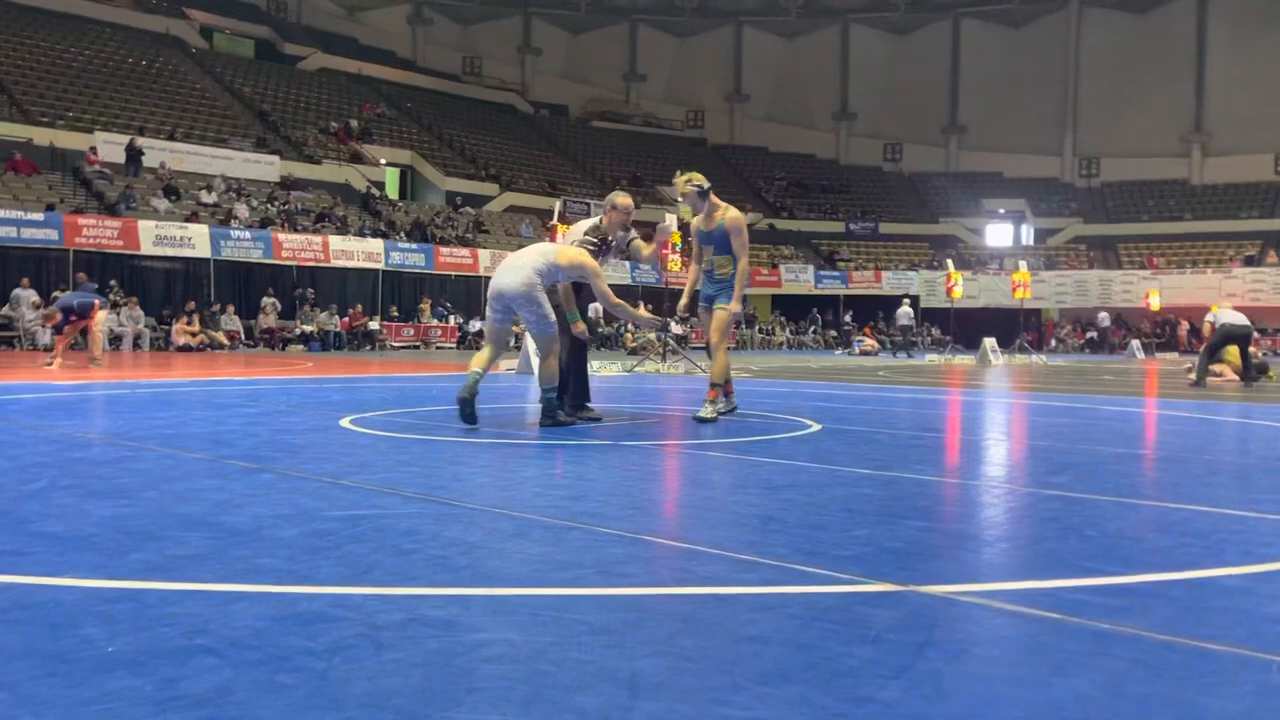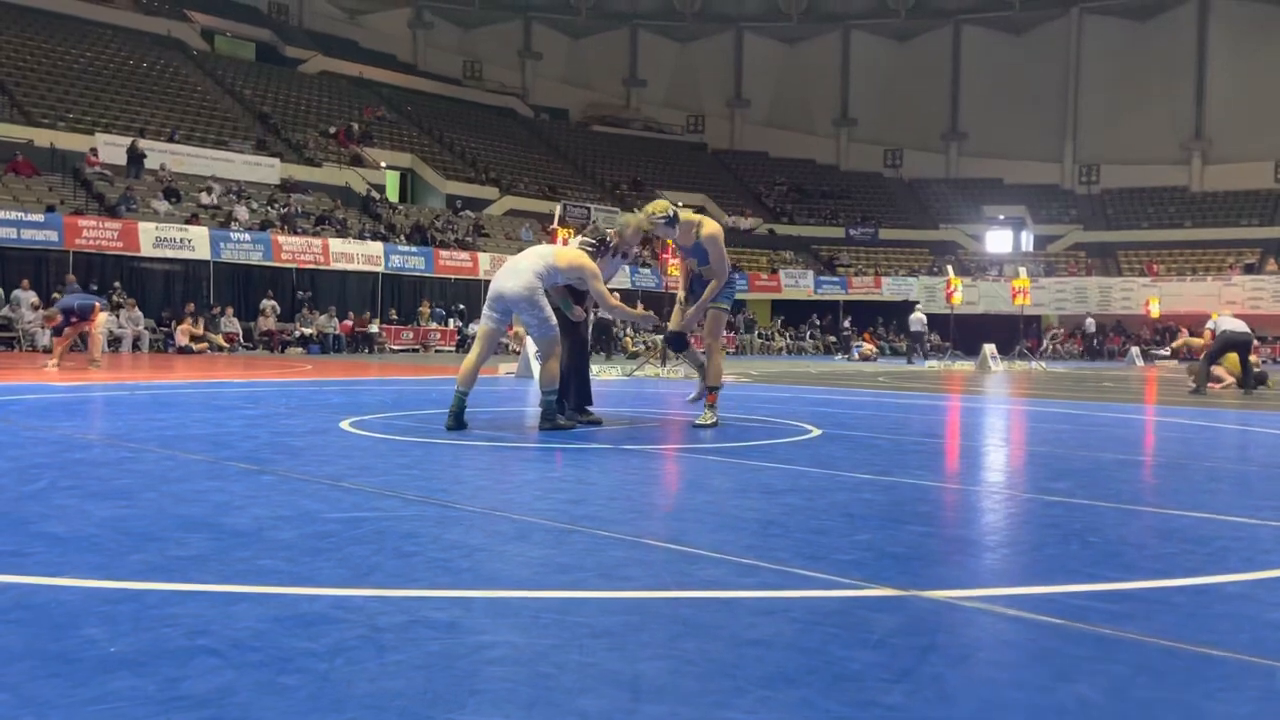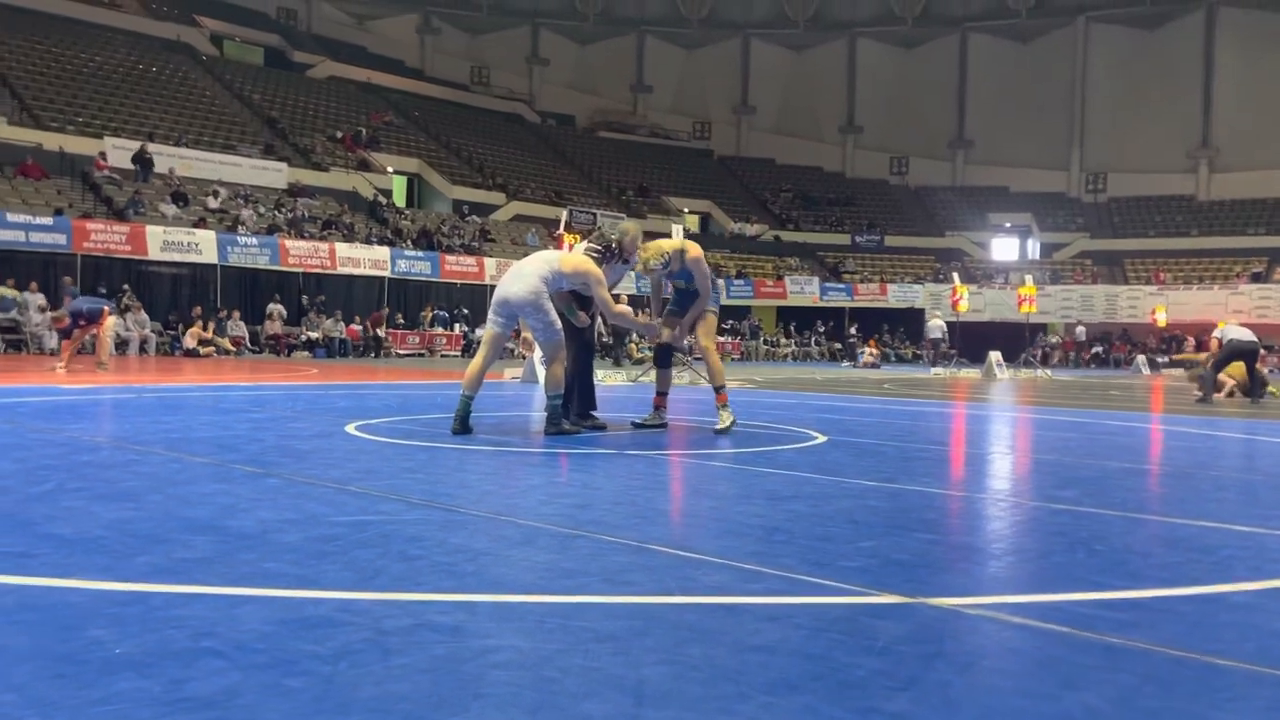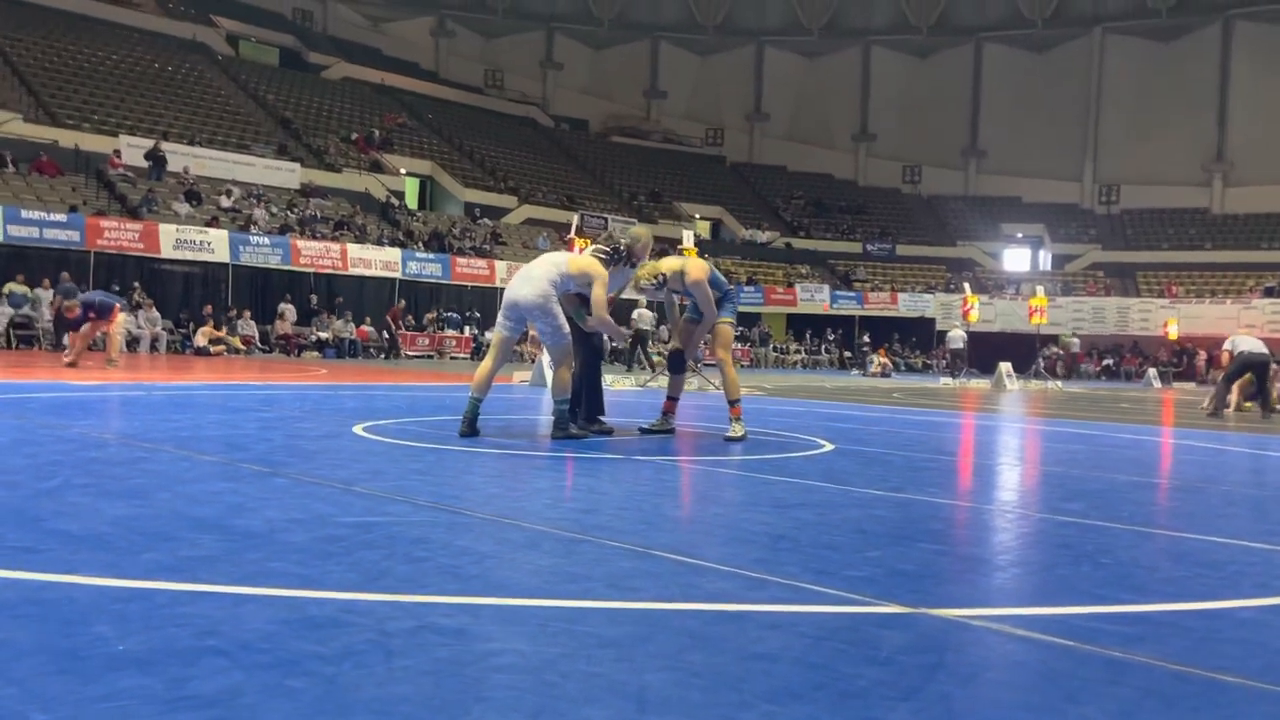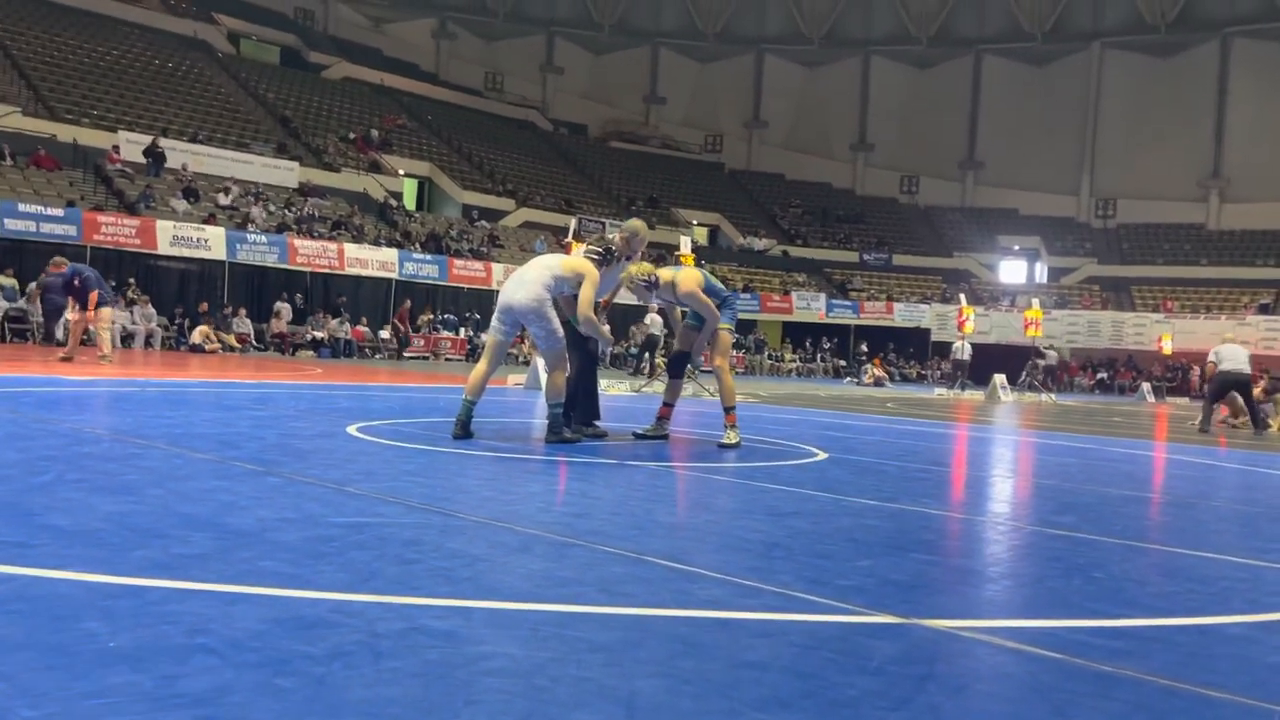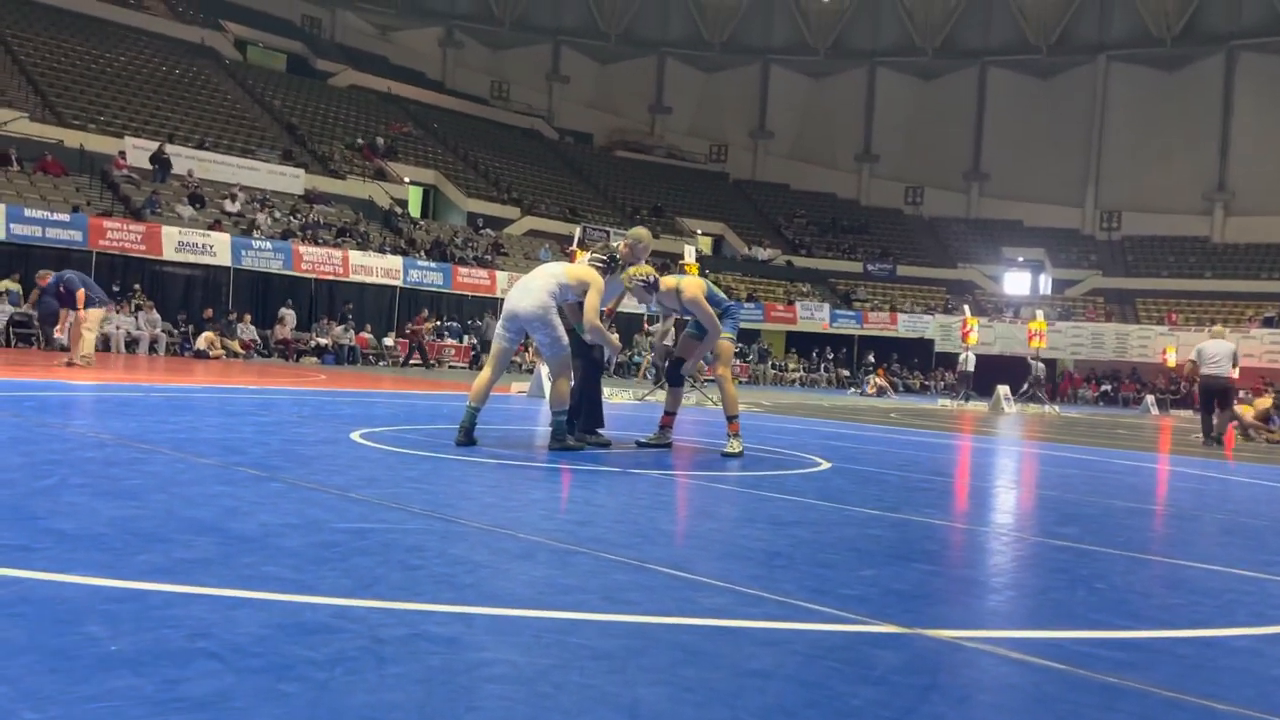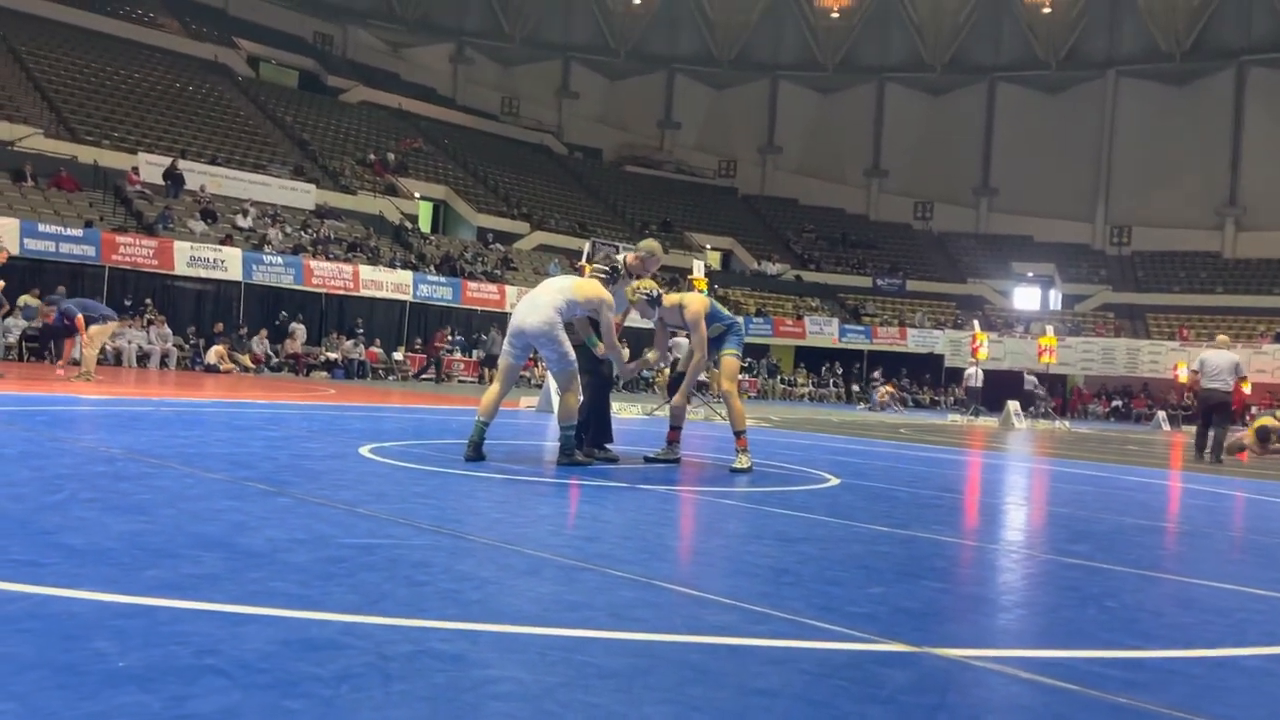
dt=0.5s
person 1, frame 1
left shoulder: (623, 234)
right shoulder: (583, 233)
left elbow: (645, 257)
left wrist: (659, 242)
right wrist: (574, 318)
left hip: (581, 285)
right hip: (558, 285)
left knee: (578, 340)
right knee: (574, 340)
left ankle: (558, 398)
right ankle: (576, 404)
person 1, frame 2
left shoulder: (626, 252)
right shoulder: (587, 244)
left wrist: (588, 300)
right wrist: (569, 307)
left hip: (581, 292)
right hip: (560, 290)
left knee: (577, 346)
right knee: (575, 345)
left ankle: (558, 401)
right ankle: (576, 406)
person 1, frame 3
left shoulder: (631, 257)
right shoulder: (589, 251)
left wrist: (595, 305)
right wrist: (574, 313)
left hip: (587, 298)
right hip: (566, 296)
left knee: (584, 350)
right knee: (580, 350)
left ankle: (563, 406)
right ankle: (580, 411)
person 1, frame 4
left shoulder: (639, 260)
right shoulder: (599, 254)
right wrist: (582, 319)
right hip: (573, 299)
left knee: (594, 354)
right knee: (588, 354)
left ankle: (571, 409)
right ankle: (588, 416)
person 1, frame 5
left shoulder: (632, 256)
left wrist: (603, 309)
right hip: (568, 302)
left knee: (588, 359)
right knee: (583, 358)
left ankle: (566, 413)
right ankle: (583, 420)
person 1, frame 6
left shoulder: (636, 264)
right shoulder: (599, 258)
left wrist: (608, 316)
left knee: (595, 366)
right knee: (588, 365)
left ankle: (570, 421)
right ankle: (586, 427)
person 1, frame 7
left shoulder: (641, 275)
right shoulder: (608, 270)
left wrist: (616, 327)
right wrist: (594, 344)
left hip: (600, 326)
left knee: (604, 381)
right knee: (597, 380)
left ankle: (579, 436)
right ankle: (593, 442)
person 2, frame 1
left shoulder: (732, 218)
right shoulder: (696, 223)
left elbow: (743, 260)
left wrist: (737, 299)
right wrist: (686, 296)
left hip: (728, 287)
right hip: (707, 288)
left knee: (716, 343)
right knee: (713, 347)
left ankle: (712, 404)
right ankle: (728, 399)
person 2, frame 2
left shoulder: (709, 232)
right shoulder: (675, 231)
left elbow: (722, 274)
left wrist: (699, 307)
right wrist: (681, 288)
left hip: (720, 285)
right hip: (695, 283)
left knee: (711, 344)
right knee: (674, 336)
left ankle: (711, 409)
right ankle: (705, 375)
person 2, frame 3
left shoulder: (691, 255)
right shoulder: (650, 257)
left elbow: (705, 293)
right elbow: (656, 288)
left wrist: (683, 325)
right wrist: (655, 319)
left hip: (703, 295)
right hip: (680, 295)
left knee: (705, 346)
right knee: (662, 348)
left ankle: (724, 410)
right ankle: (659, 412)
person 2, frame 4
left shoulder: (692, 277)
right shoulder: (657, 272)
left elbow: (710, 313)
right elbow: (670, 303)
left wrist: (693, 344)
right wrist: (678, 336)
left hip: (722, 300)
right hip: (698, 301)
left knee: (721, 357)
right knee: (676, 355)
left ankle: (737, 422)
right ankle: (667, 418)
person 2, frame 5
left shoulder: (684, 288)
right shoulder: (656, 285)
left elbow: (714, 316)
right elbow: (672, 308)
left wrist: (700, 345)
right wrist: (680, 338)
left hip: (722, 307)
right hip: (700, 308)
left knee: (718, 364)
right knee: (675, 362)
left ankle: (732, 429)
right ankle: (662, 424)
person 2, frame 6
left shoulder: (688, 293)
right shoulder: (658, 294)
left elbow: (716, 328)
right elbow: (667, 315)
left wrist: (694, 359)
left hip: (724, 316)
right hip: (701, 318)
left knee: (721, 373)
right knee: (674, 370)
left ankle: (735, 438)
right ankle: (664, 432)
person 2, frame 7
left shoulder: (690, 308)
right shoulder: (660, 315)
left elbow: (700, 356)
right elbow: (659, 353)
left wrist: (683, 394)
right wrist: (636, 365)
left hip: (729, 332)
right hip: (707, 335)
left knee: (726, 389)
right knee: (675, 384)
left ankle: (743, 453)
right ankle: (672, 447)
person 3, frame 1
left shoulder: (560, 251)
right shoulder: (588, 262)
right elbow: (612, 304)
right wrist: (640, 317)
left hip: (499, 279)
right hip: (522, 284)
left knee: (493, 347)
right knee: (550, 349)
left ankle: (469, 390)
right ankle: (549, 413)
person 3, frame 2
left shoulder: (558, 252)
right shoulder: (586, 263)
right elbow: (610, 306)
right wrist: (638, 316)
left hip: (500, 281)
right hip: (524, 288)
left knee: (480, 351)
right knee: (552, 352)
left ankle: (455, 413)
right ankle: (549, 416)
person 3, frame 3
left shoulder: (564, 258)
right shoulder: (592, 270)
right elbow: (613, 314)
right wrist: (642, 325)
left hip: (505, 286)
right hip: (529, 292)
left knee: (485, 355)
right knee: (556, 357)
left ankle: (461, 418)
right ankle: (554, 421)
person 3, frame 4
left shoulder: (572, 259)
right shoulder: (599, 271)
right elbow: (601, 319)
left wrist: (531, 328)
right wrist: (620, 333)
left hip: (513, 289)
right hip: (538, 296)
left knee: (493, 358)
right knee: (563, 361)
left ankle: (468, 421)
right ankle: (561, 424)
person 3, frame 5
left shoulder: (564, 261)
right shoulder: (591, 272)
right elbow: (585, 317)
right wrist: (604, 337)
left hip: (508, 292)
right hip: (533, 298)
left knee: (488, 362)
right knee: (558, 365)
left ankle: (462, 423)
right ankle: (555, 429)
person 3, frame 6
left shoulder: (567, 268)
right shoulder: (596, 280)
right elbow: (591, 324)
right wrist: (612, 345)
left hip: (513, 299)
right hip: (537, 306)
left knee: (492, 369)
right knee: (562, 372)
left ankle: (465, 429)
right ankle: (559, 436)
person 3, frame 7
left shoulder: (568, 280)
right shoulder: (604, 296)
right elbow: (611, 344)
left wrist: (595, 346)
right wrist: (625, 366)
left hip: (519, 315)
right hip: (544, 322)
left knee: (501, 384)
right knee: (570, 387)
left ankle: (474, 444)
right ankle: (567, 451)
